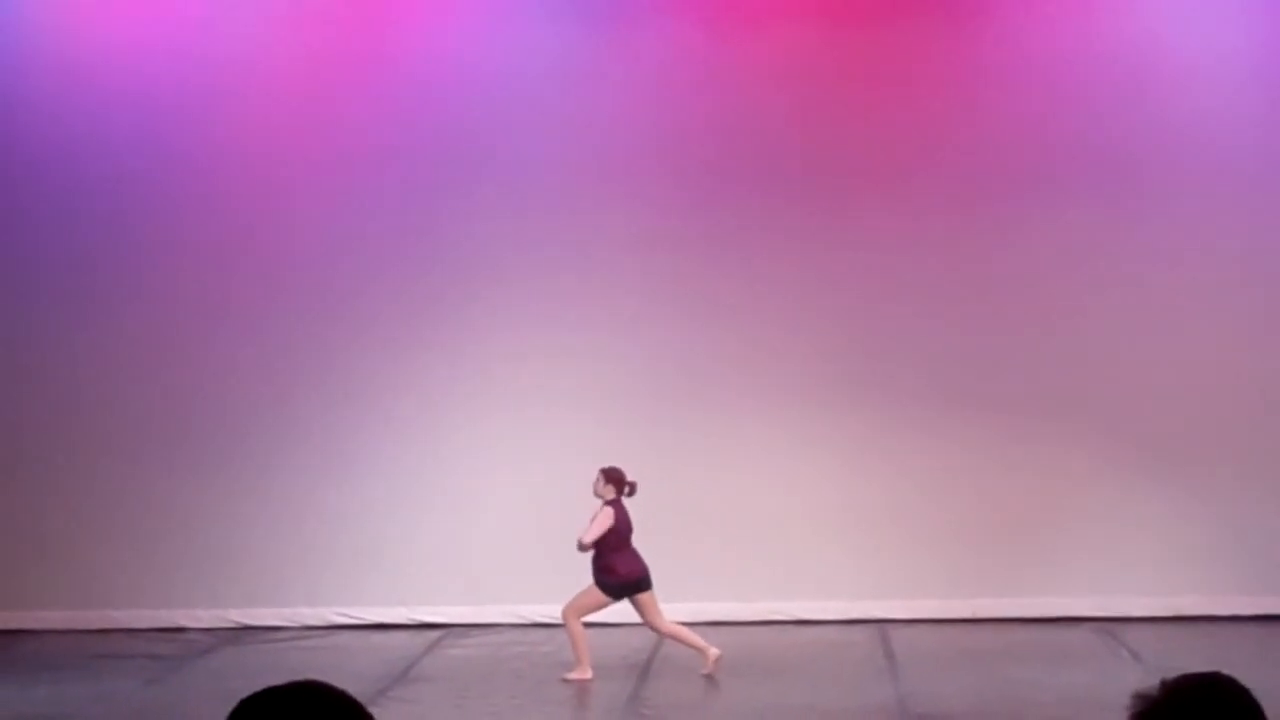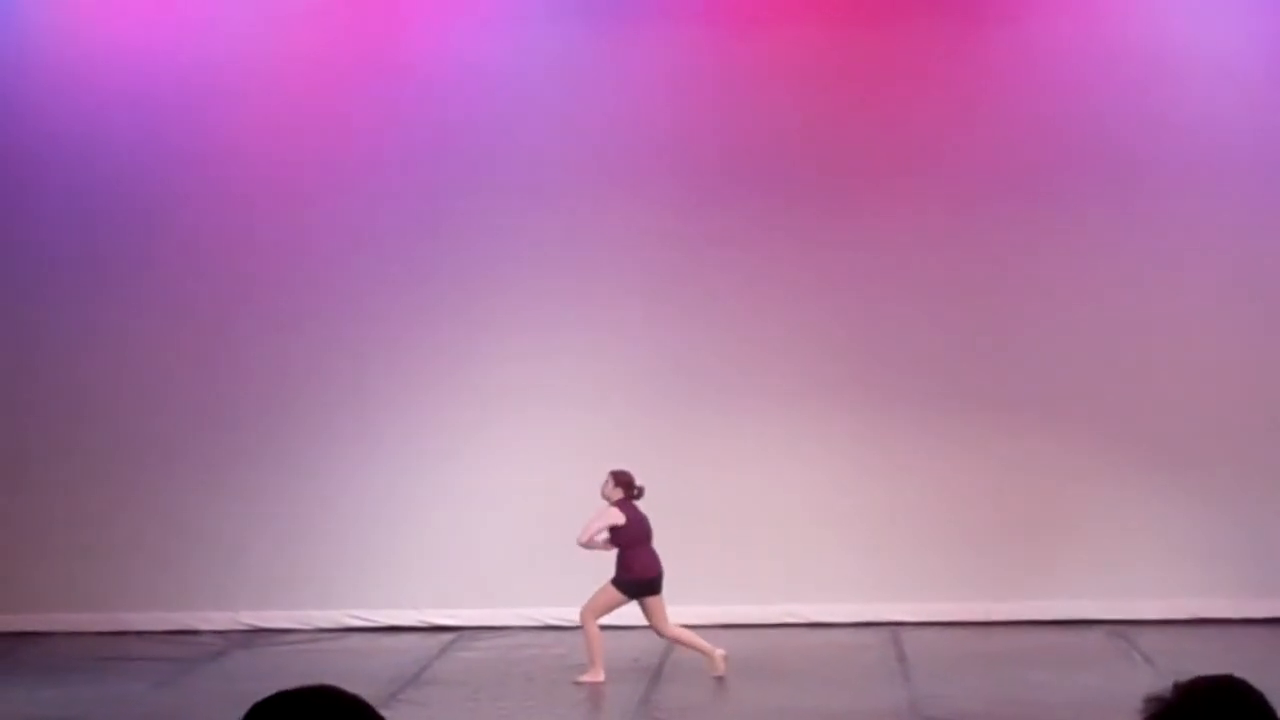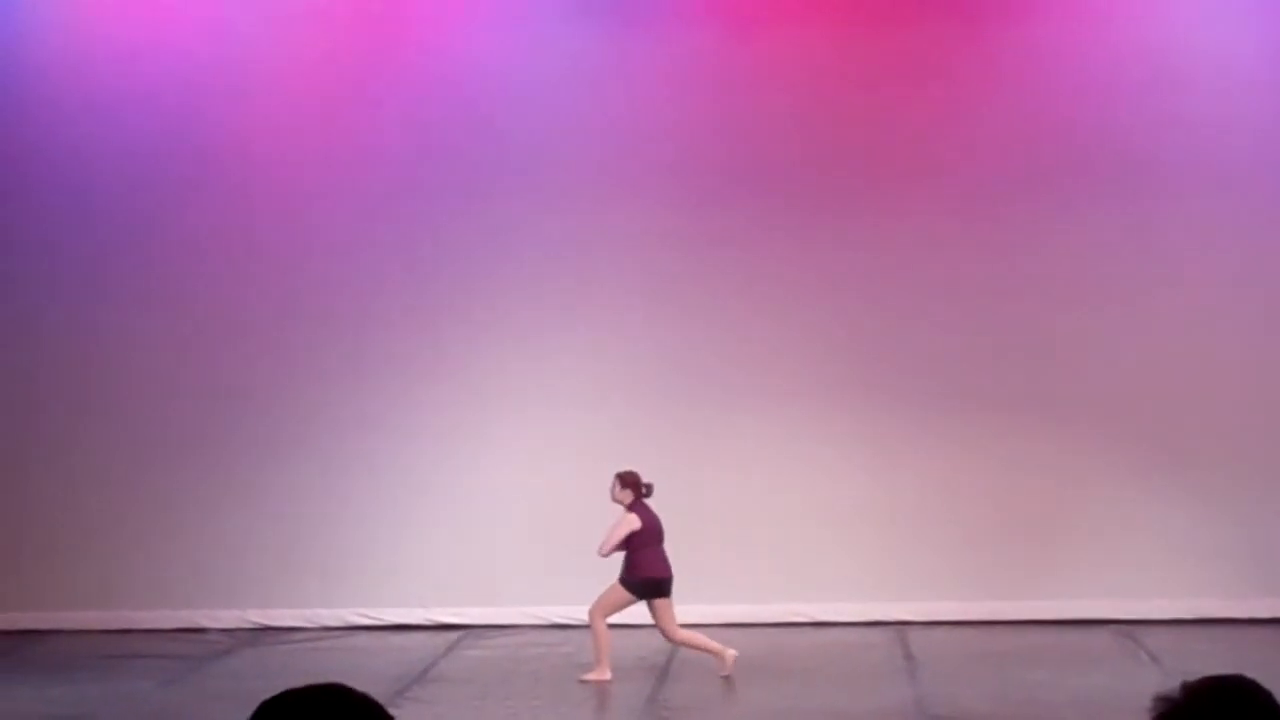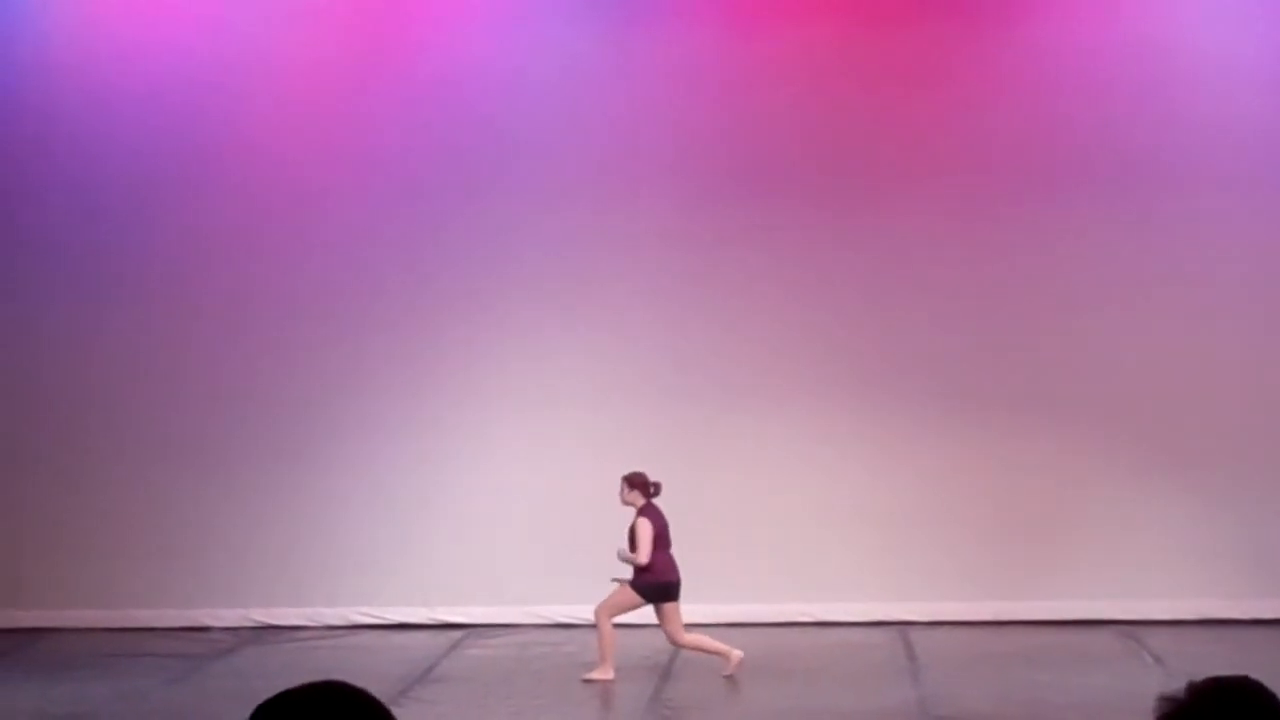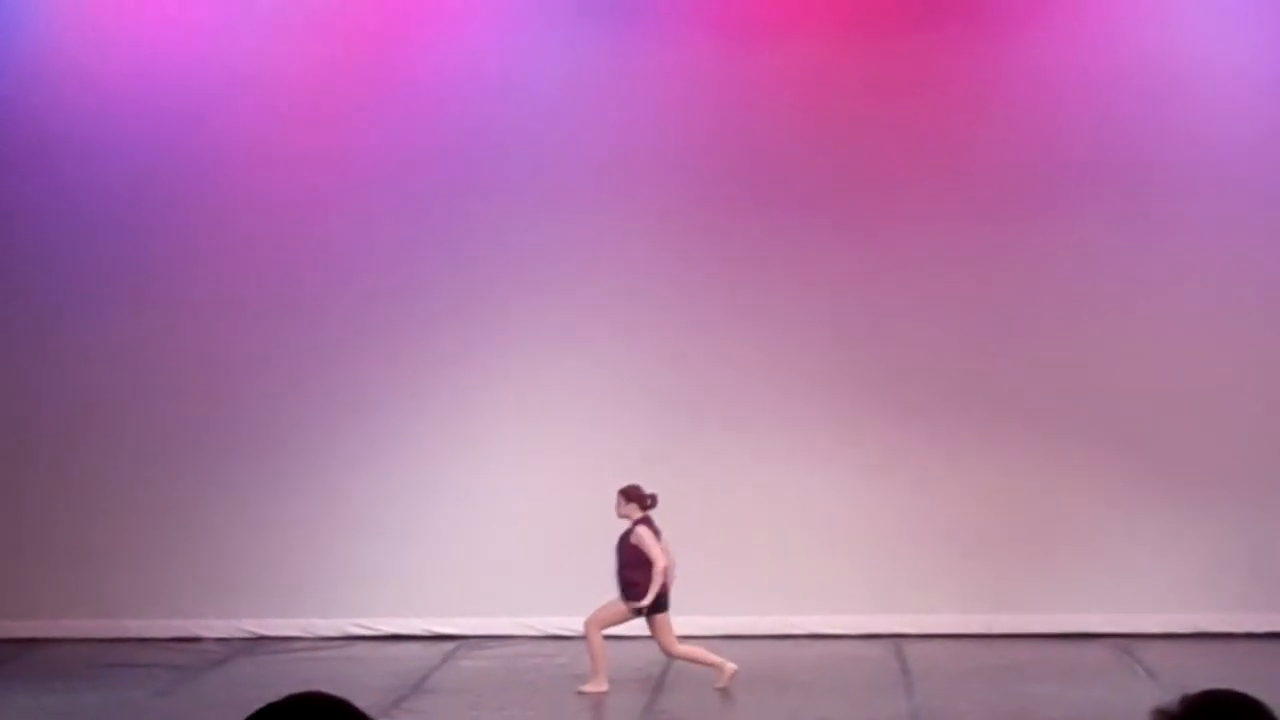
dt=0.2s
person 1, frame 1
left shoulder: (608, 510)
right shoulder: (617, 509)
left elbow: (586, 541)
left wrist: (584, 544)
right wrist: (587, 544)
left hip: (616, 579)
right hip: (637, 573)
left knee: (570, 613)
right knee: (658, 623)
left ankle: (583, 669)
right ankle: (708, 651)
person 1, frame 2
left shoulder: (613, 511)
right shoulder: (629, 509)
left elbow: (583, 539)
left wrist: (597, 542)
right wrist: (603, 541)
left hip: (634, 576)
right hip: (650, 573)
left knee: (588, 614)
right knee: (663, 627)
left ankle: (596, 672)
right ankle: (713, 653)
person 1, frame 3
left shoulder: (630, 516)
right shoulder: (641, 510)
left elbow: (604, 550)
left wrist: (615, 546)
left hip: (643, 577)
right hip: (660, 576)
left knee: (596, 613)
right knee: (672, 632)
left ankle: (602, 670)
right ankle: (724, 652)
person 1, frame 4
left shoulder: (642, 519)
right shoulder: (652, 512)
left elbow: (642, 559)
left wrist: (624, 556)
right wrist: (633, 578)
left hip: (653, 581)
right hip: (667, 581)
left knee: (602, 612)
right knee: (678, 637)
left ankle: (605, 669)
right ankle: (731, 653)
person 1, frame 5
left shoulder: (640, 530)
right shoulder: (646, 527)
left elbow: (661, 563)
right elbow: (669, 561)
left wrist: (649, 596)
right wrist: (662, 592)
left hip: (640, 595)
right hip: (648, 595)
left knee: (592, 624)
right knee: (671, 648)
left ankle: (599, 681)
right ankle: (724, 666)
